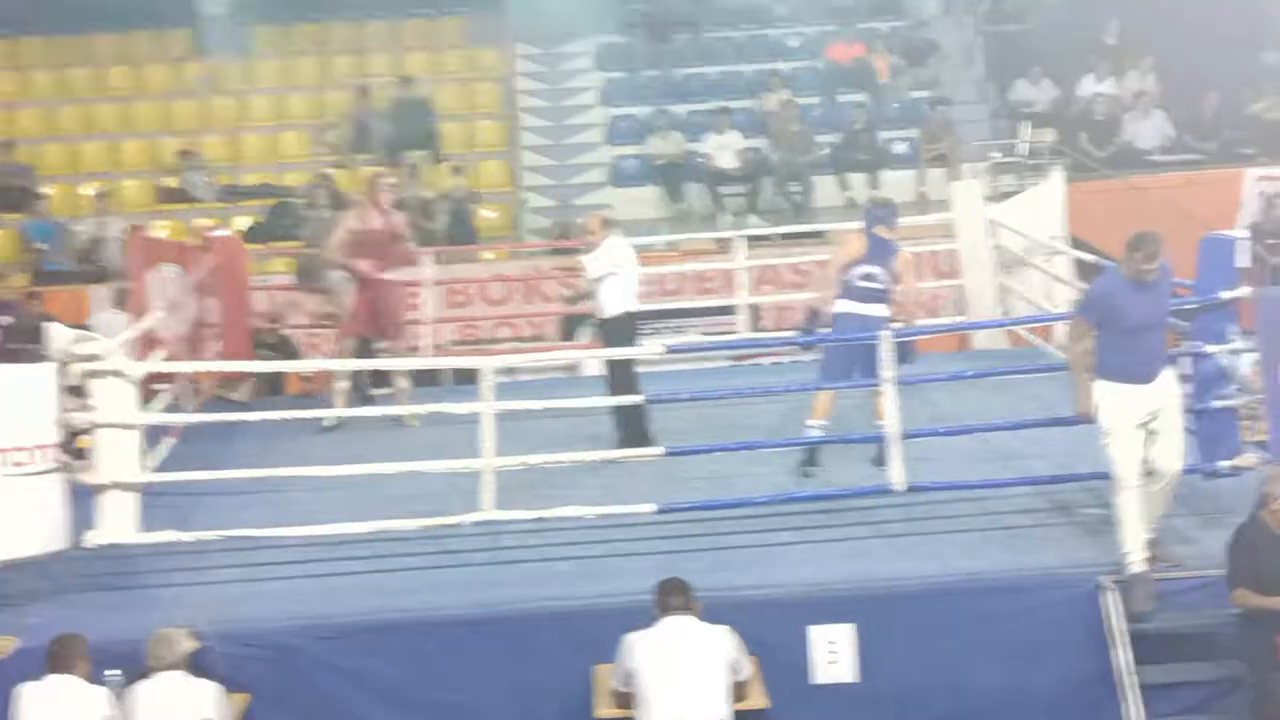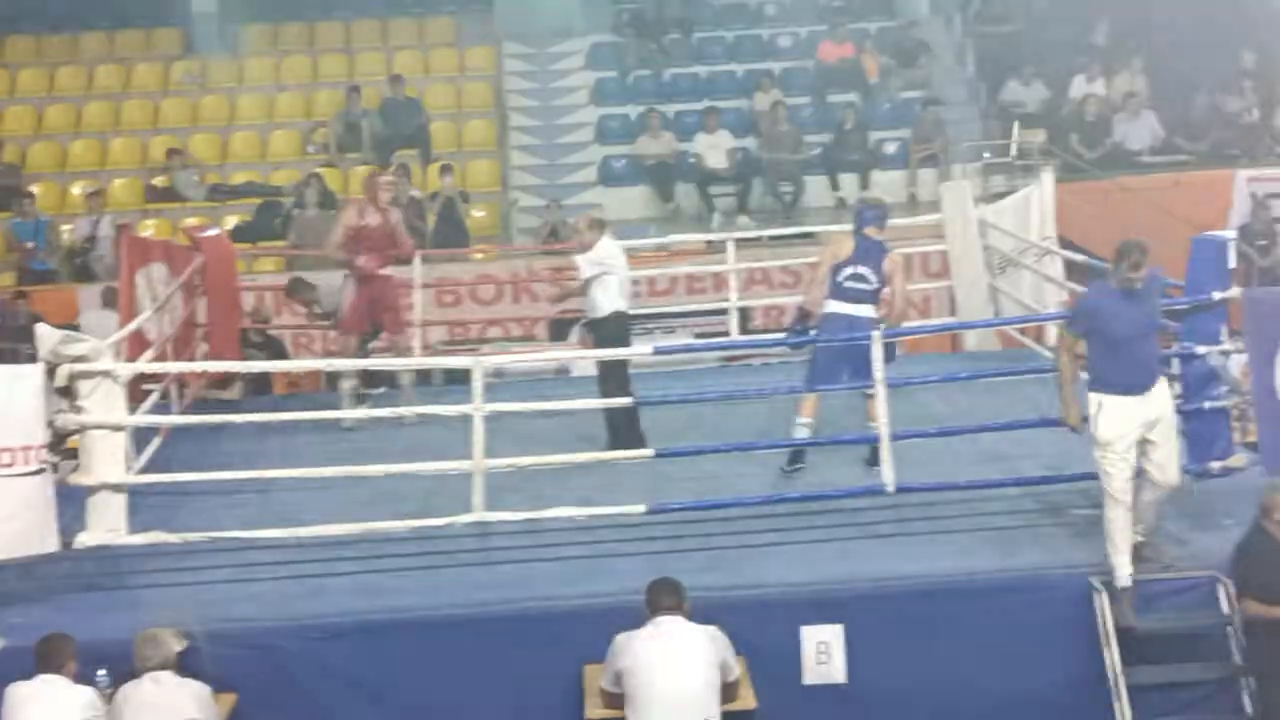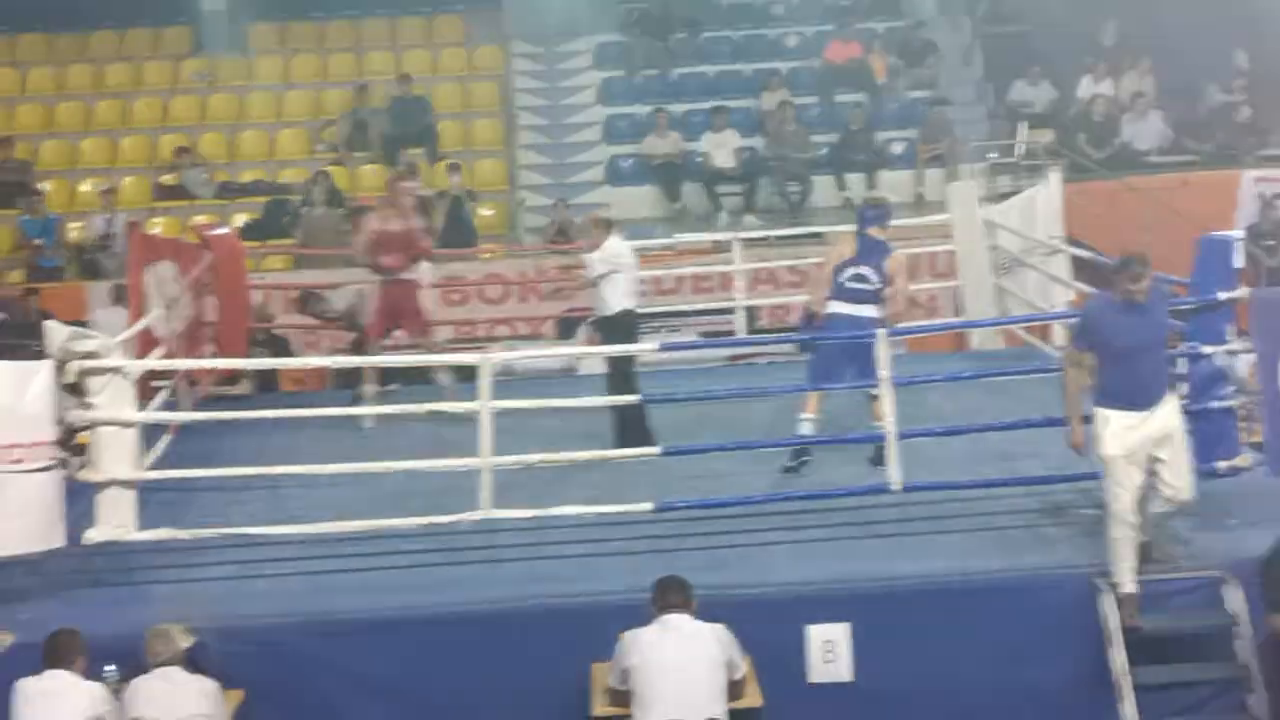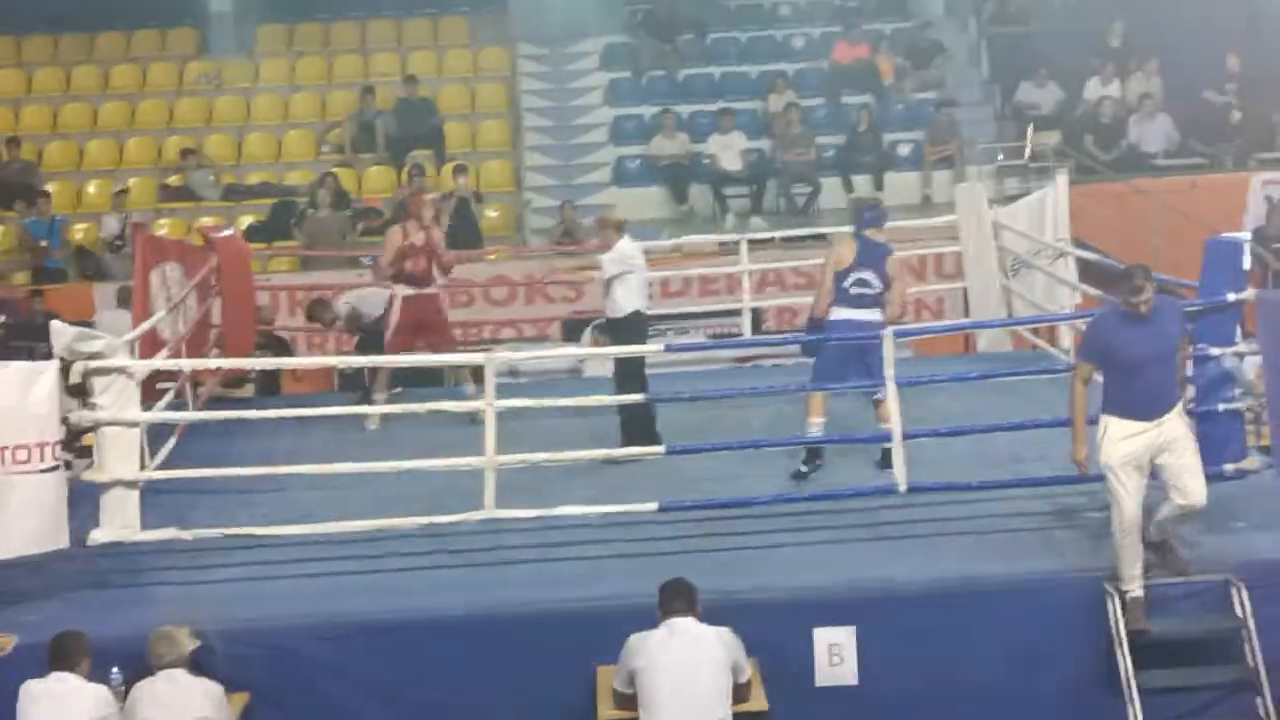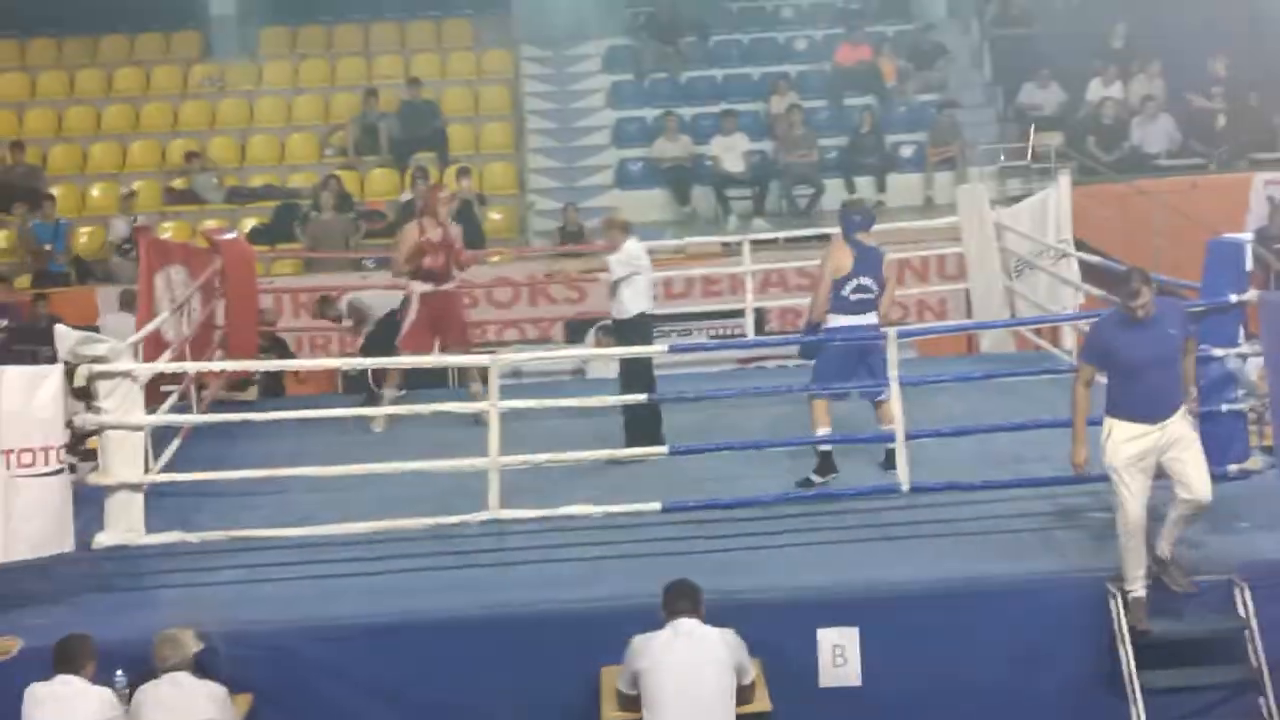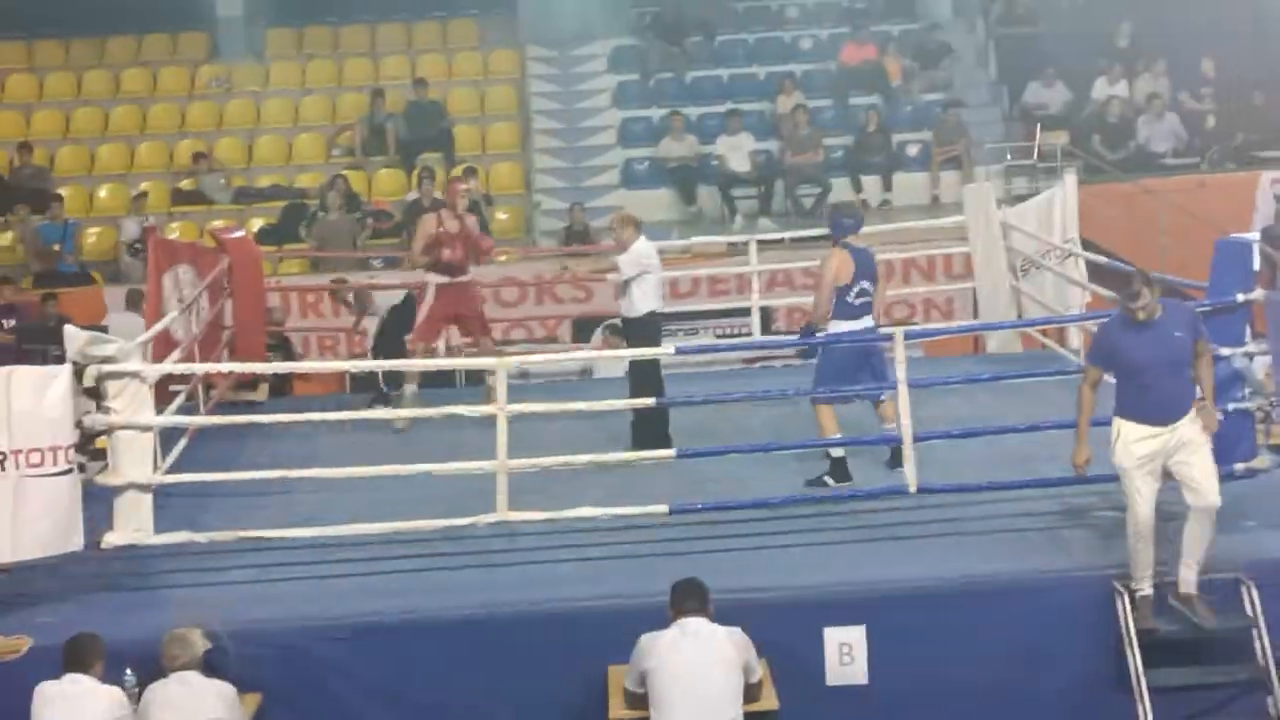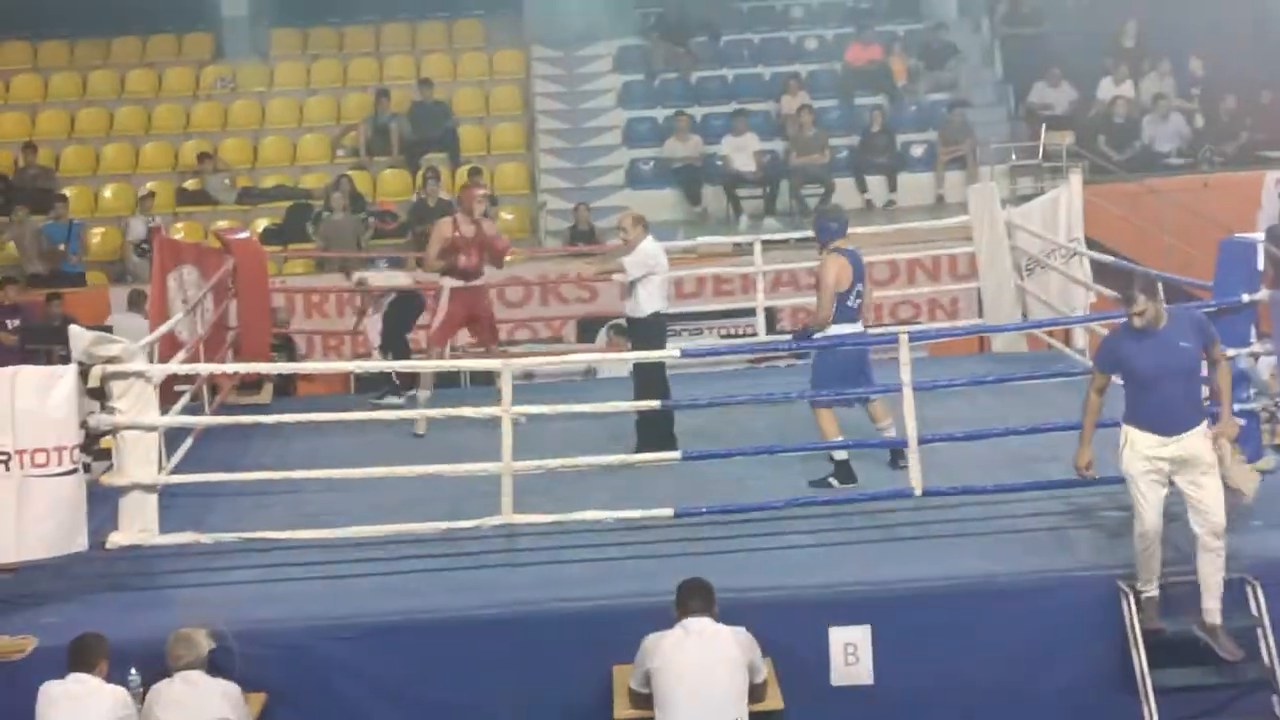
dt=0.1s
person 1, frame 1
left shoulder: (1163, 277)
right shoulder: (1103, 291)
right elbow: (1077, 339)
right wrist: (1082, 392)
left hip: (1161, 384)
right hip: (1117, 392)
left knee: (1169, 467)
right knee: (1127, 481)
left ankle: (1147, 537)
right ankle: (1136, 570)
person 1, frame 2
left shoulder: (1152, 285)
right shoulder: (1091, 302)
right elbow: (1065, 350)
right wrist: (1069, 405)
left hip: (1155, 395)
right hip: (1112, 404)
left knee: (1166, 477)
right knee: (1118, 495)
left ankle: (1137, 535)
right ankle: (1123, 584)
person 1, frame 3
left shoulder: (1159, 299)
right shoulder: (1095, 315)
right elbow: (1074, 366)
right wrist: (1074, 422)
left hip: (1163, 410)
right hip: (1118, 420)
left knee: (1180, 491)
right knee: (1123, 509)
left ankle: (1142, 532)
right ankle: (1126, 589)
person 1, frame 4
left shoulder: (1172, 309)
right shoulder: (1102, 327)
right elbow: (1080, 381)
right wrist: (1079, 439)
left hip: (1170, 420)
right hip: (1124, 429)
left knee: (1193, 497)
right knee: (1127, 516)
left ankle: (1156, 534)
right ankle: (1132, 593)
person 1, frame 5
left shoulder: (1175, 312)
right shoulder: (1104, 331)
right elbow: (1082, 384)
left wrist: (1189, 396)
right wrist: (1079, 441)
left hip: (1175, 423)
right hip: (1127, 432)
left knee: (1199, 493)
right knee: (1132, 516)
left ankle: (1164, 553)
right ankle: (1136, 593)
person 1, frame 6
left shoulder: (1185, 315)
right shoulder: (1111, 333)
left elbow: (1203, 355)
right elbow: (1089, 385)
left wrist: (1207, 403)
right wrist: (1081, 442)
left hip: (1185, 426)
right hip: (1136, 434)
left knee: (1208, 501)
right knee: (1142, 518)
left ankle: (1186, 589)
right ankle: (1143, 591)
person 1, frame 7
left shoulder: (1193, 323)
right shoulder: (1117, 342)
left elbow: (1219, 362)
right elbow: (1095, 392)
left wrist: (1226, 414)
right wrist: (1085, 445)
left hip: (1193, 438)
right hip: (1143, 443)
left knee: (1212, 524)
right knee: (1149, 527)
left ankle: (1211, 620)
right ankle: (1148, 594)
person 2, frame 1
left shoulder: (850, 242)
right shoulder: (900, 258)
left elbow: (831, 282)
right elbow: (909, 303)
left wrist: (813, 316)
left hip: (846, 319)
right hip: (877, 322)
left knee: (826, 386)
right knee: (881, 387)
left ankle: (812, 452)
right ankle: (885, 450)
person 2, frame 2
left shoulder: (840, 242)
right shoulder: (890, 259)
left elbow: (818, 282)
right elbow: (899, 305)
left wrist: (803, 317)
left hip: (834, 320)
right hip: (866, 323)
left knee: (813, 387)
left ankle: (798, 451)
right ankle: (877, 452)
person 2, frame 3
left shoulder: (844, 242)
right shoulder: (893, 258)
left elbow: (823, 282)
right elbow: (897, 306)
left wrist: (810, 317)
right wrist: (880, 323)
left hip: (837, 319)
right hip: (870, 324)
left knee: (815, 384)
right knee: (876, 389)
left ankle: (802, 448)
right ankle: (882, 451)
person 2, frame 4
left shoulder: (843, 245)
right shoulder: (891, 259)
left elbow: (825, 289)
right elbow: (896, 308)
left wrist: (814, 324)
left hip: (839, 325)
right hip: (872, 327)
left knee: (818, 389)
right knee: (881, 393)
left ankle: (814, 453)
right ankle: (889, 454)
person 2, frame 5
left shoulder: (838, 250)
right shoulder: (881, 259)
left elbow: (822, 298)
right elbow: (885, 307)
left wrist: (812, 329)
left hip: (839, 332)
right hip: (868, 331)
left knee: (819, 395)
right knee: (880, 395)
left ankle: (826, 463)
right ankle: (891, 455)
person 2, frame 6
left shoulder: (836, 258)
right shoulder: (870, 258)
left elbow: (823, 304)
right elbow: (878, 303)
left wrist: (810, 329)
left hip: (840, 337)
right hip: (866, 334)
left knee: (822, 401)
right knee: (881, 396)
left ankle: (839, 469)
right ankle: (898, 453)
person 2, frame 7
left shoulder: (831, 263)
right shoulder: (854, 257)
left elbow: (824, 312)
right elbow: (865, 300)
left wrist: (806, 332)
right hip: (855, 338)
left knee: (821, 405)
right knee: (867, 398)
left ankle: (843, 471)
right ankle: (898, 453)
person 3, frame 1
left shoulder: (397, 219)
right shoulder: (352, 218)
left elbow: (407, 250)
right elbow: (331, 253)
left wrist: (407, 257)
right wrist: (353, 264)
left hip: (387, 285)
right hip: (360, 285)
left knee: (397, 346)
right knee: (346, 346)
left ankle: (404, 408)
right ankle: (338, 408)
person 3, frame 2
left shoulder: (394, 216)
right shoulder: (351, 214)
left elbow: (405, 248)
right elbow: (333, 249)
left wrist: (403, 251)
right wrist: (353, 260)
left hip: (385, 280)
right hip: (359, 281)
left knee: (399, 342)
right knee: (349, 344)
left ankle: (408, 402)
right ankle: (348, 404)
person 3, frame 3
left shoulder: (415, 221)
right shoulder: (372, 220)
left elbow: (421, 253)
right elbow: (357, 255)
left wrist: (424, 252)
right wrist: (377, 261)
left hip: (407, 284)
right hip: (383, 287)
left knee: (424, 342)
right knee: (374, 348)
person 3, frame 4
left shoulder: (436, 234)
right shoulder: (396, 234)
left elbow: (444, 268)
right elbow: (383, 270)
left wrist: (447, 265)
right wrist: (403, 268)
left hip: (429, 299)
right hip: (404, 300)
left knee: (452, 354)
right knee: (388, 358)
right ankle: (375, 412)
person 3, frame 5
left shoulder: (454, 230)
right shoulder: (412, 230)
left elbow: (460, 266)
right elbow: (398, 269)
left wrist: (464, 260)
right wrist: (420, 265)
left hip: (448, 295)
right hip: (422, 296)
left knee: (465, 355)
right knee: (404, 354)
right ankle: (382, 412)
person 3, frame 6
left shoulder: (471, 222)
right shoulder: (430, 221)
left elbow: (478, 258)
right elbow: (414, 259)
left wrist: (485, 250)
right wrist: (438, 256)
left hip: (464, 286)
right hip: (438, 289)
left knee: (486, 344)
right knee: (421, 346)
right ankle: (406, 408)
person 3, frame 7
left shoulder: (487, 226)
right shoulder: (445, 226)
left elbow: (496, 263)
right elbow: (429, 263)
left wrist: (500, 252)
right wrist: (454, 262)
left hip: (477, 291)
right hip: (452, 292)
left knee: (494, 349)
right knee: (435, 351)
right ankle: (422, 415)
person 4, frame 1
left shoulder: (612, 250)
right shoulder: (616, 249)
left elbow: (583, 265)
right elbow: (601, 282)
left hip: (619, 321)
right hip: (618, 320)
left knee: (621, 381)
right knee: (623, 379)
left ankle: (634, 440)
right ankle: (638, 437)
person 4, frame 2
left shoulder: (605, 251)
right shoulder: (606, 250)
left elbow: (575, 265)
right elbow: (586, 285)
right wrist: (563, 294)
left hip: (610, 321)
right hip: (609, 320)
left knee: (613, 381)
right knee: (615, 380)
left ankle: (625, 441)
right ankle: (630, 438)
person 4, frame 3
left shoulder: (613, 250)
right shoulder: (612, 249)
left elbow: (585, 263)
right elbow: (593, 278)
right wrist: (566, 288)
left hip: (619, 320)
right hip: (615, 319)
left knee: (620, 380)
right knee: (623, 379)
left ankle: (631, 439)
right ankle: (639, 435)
person 4, frame 4
left shoulder: (626, 251)
right shoulder: (624, 251)
left elbow: (596, 264)
right elbow: (608, 276)
left hip: (630, 321)
right hip: (625, 321)
left knee: (628, 382)
right knee: (633, 381)
left ankle: (635, 441)
right ankle: (646, 437)
person 4, frame 5
left shoulder: (631, 253)
right shoulder: (627, 253)
left elbow: (603, 266)
right elbow: (604, 270)
left wrist: (574, 269)
left hip: (635, 322)
right hip: (630, 323)
left knee: (634, 383)
right knee: (641, 381)
left ankle: (638, 442)
right ankle: (652, 438)
person 4, frame 6
left shoulder: (642, 251)
right shoulder: (638, 251)
left elbow: (614, 265)
right elbow: (616, 268)
left wrist: (584, 268)
left hip: (644, 321)
right hip: (639, 321)
left knee: (642, 382)
right knee: (649, 381)
left ankle: (645, 443)
right ankle: (658, 438)
person 4, frame 7
left shoulder: (648, 251)
right shoulder: (644, 250)
left elbow: (621, 266)
left wrist: (593, 270)
left hip: (648, 322)
right hip: (646, 320)
left knee: (646, 383)
right knee: (655, 381)
left ankle: (648, 444)
right ankle: (664, 439)
